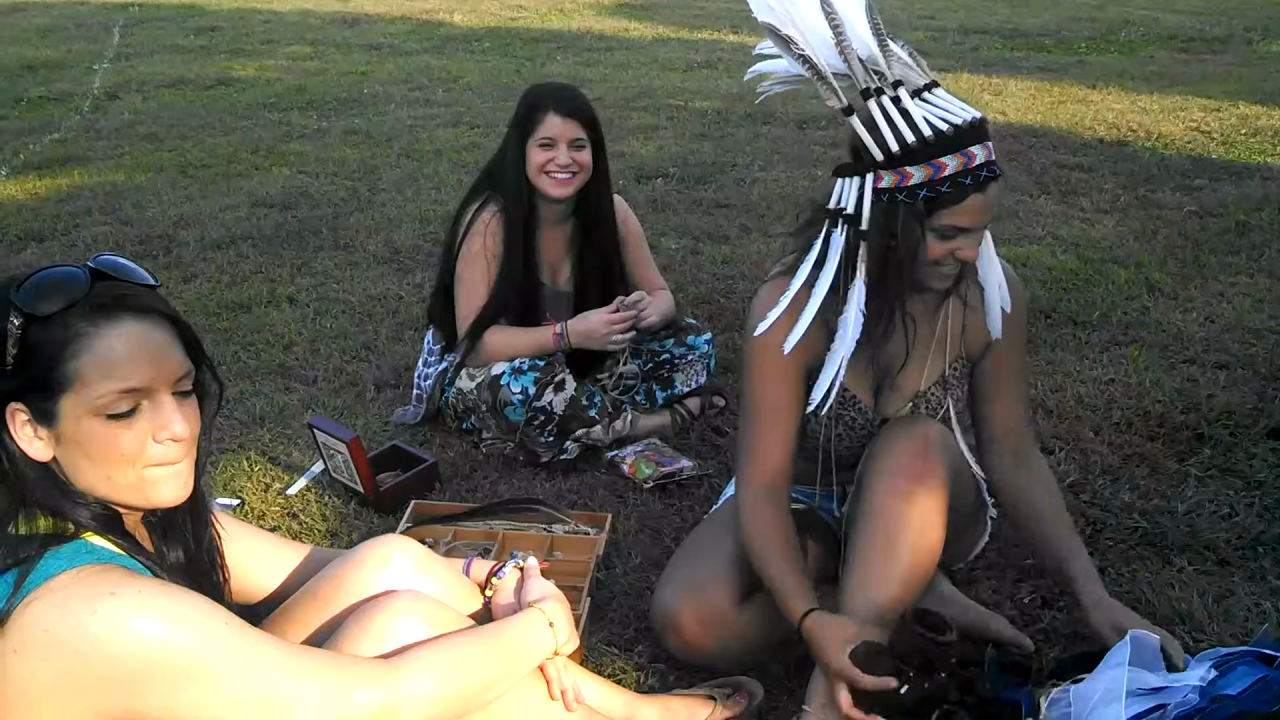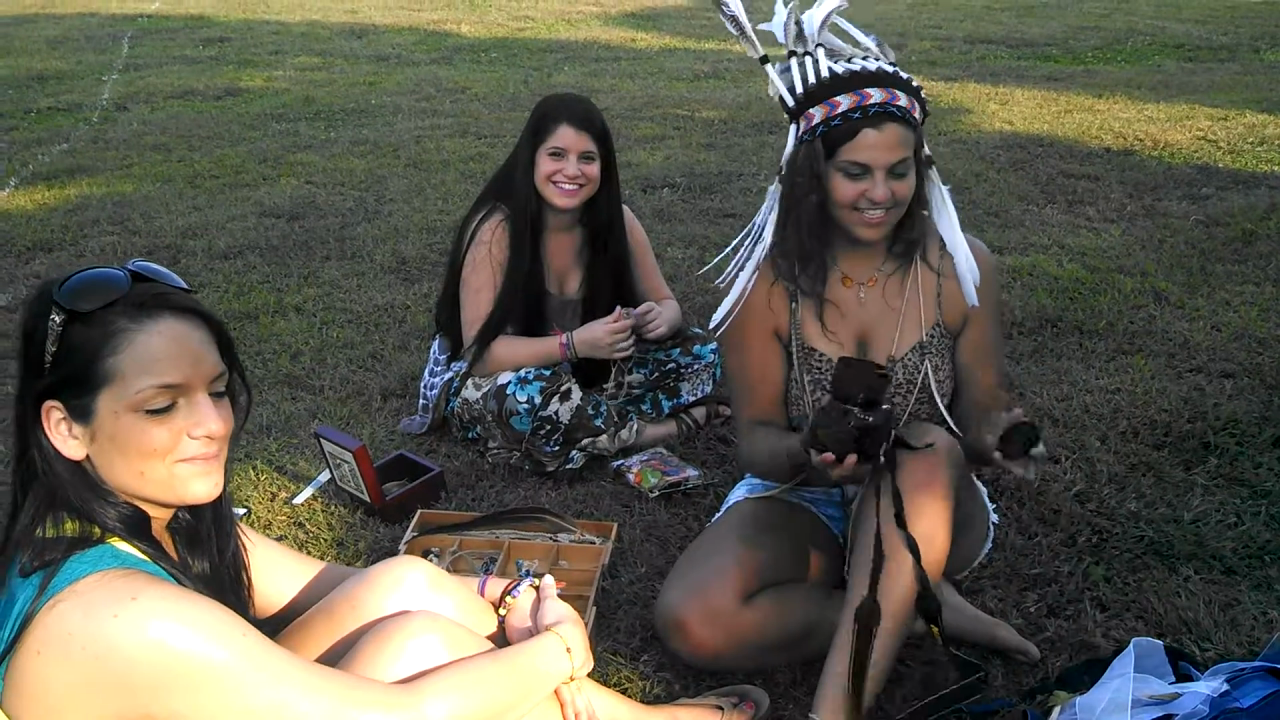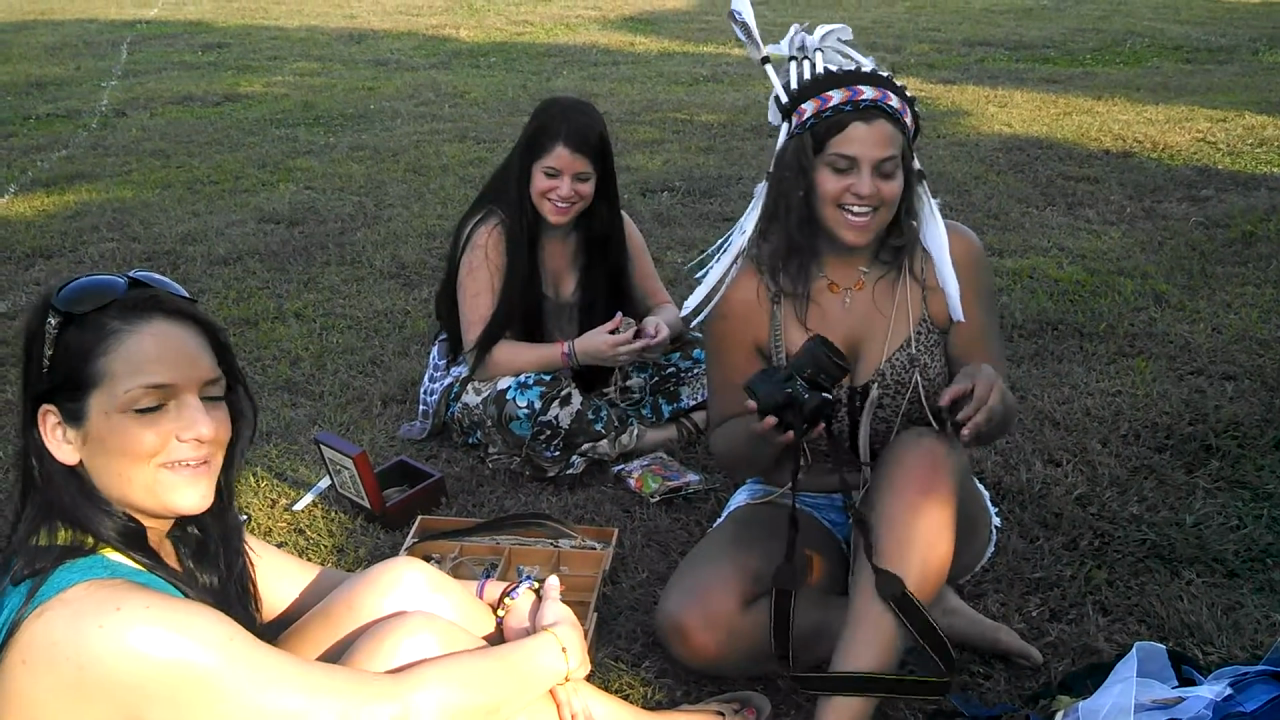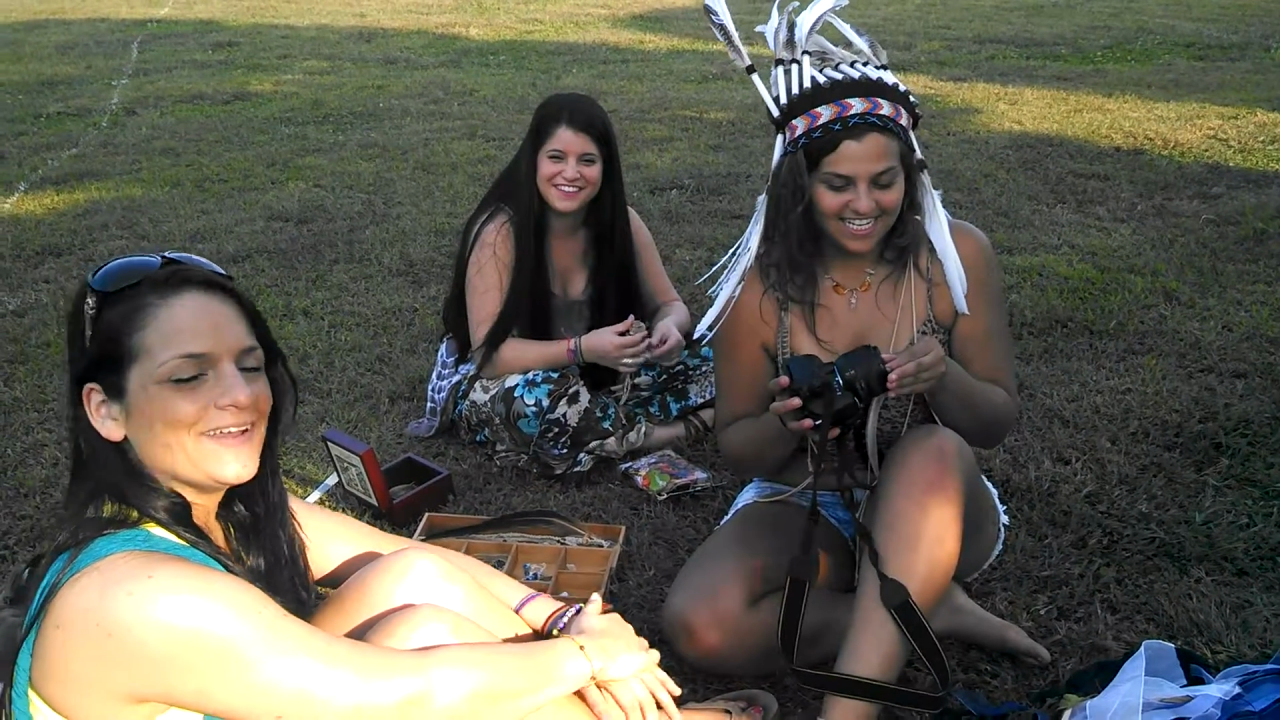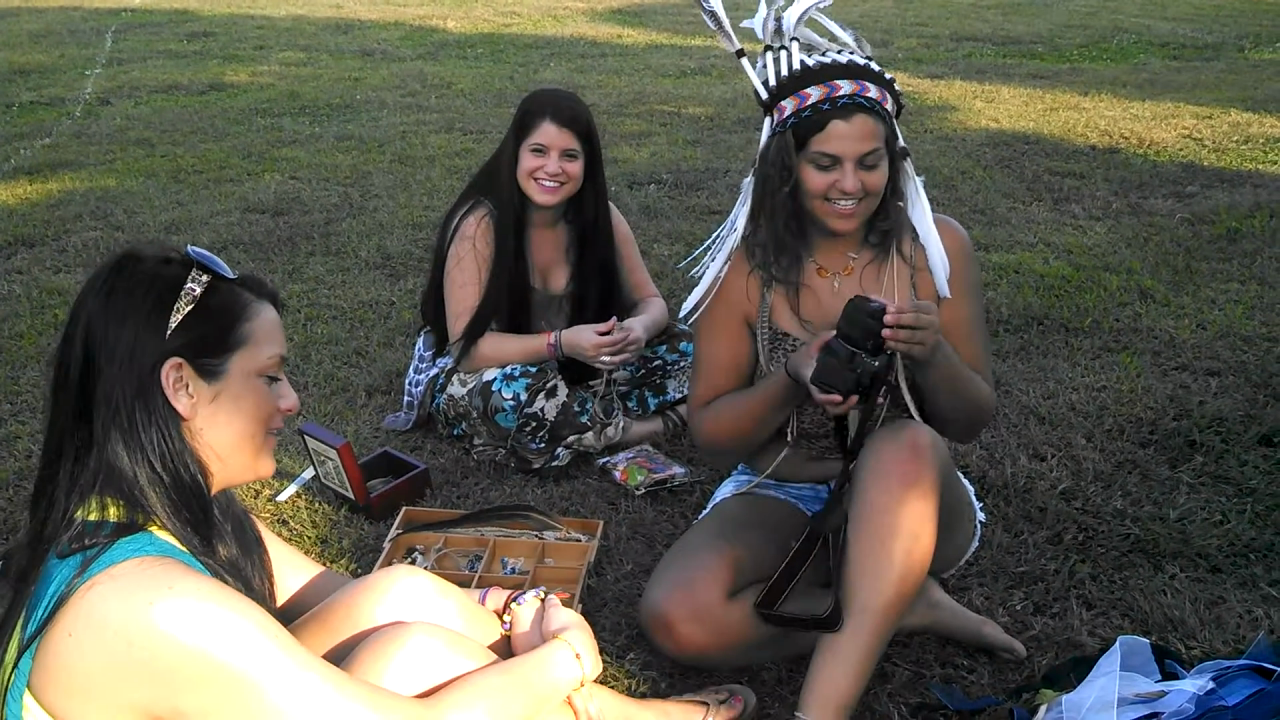
dt=1s
person 1, frame 1
left shoulder: (139, 512)
right shoulder: (94, 615)
left elbow: (343, 570)
left wrist: (494, 588)
right wrist: (542, 624)
left knee: (391, 563)
right knee: (401, 623)
person 1, frame 2
left shoulder: (161, 519)
right shoulder: (114, 617)
left elbow: (353, 588)
left wrist: (511, 602)
right wrist: (558, 651)
left knee: (406, 584)
right knee: (420, 643)
person 1, frame 3
left shoulder: (168, 529)
right shoulder: (98, 630)
left elbow: (344, 595)
left wrist: (497, 615)
right wrist: (552, 650)
left knee: (404, 585)
right knee: (412, 641)
person 1, frame 4
left shoulder: (235, 505)
right shoulder: (135, 598)
left elbow: (426, 566)
left wrist: (568, 618)
right wrist: (585, 653)
left knee: (413, 578)
right knee: (420, 631)
person 1, frame 5
left shoulder: (167, 511)
right shoulder: (150, 607)
left elbow: (366, 599)
left wrist: (515, 616)
right wrist: (565, 654)
left knee: (403, 595)
right knee: (413, 651)
person 2, frame 1
left shoulder: (988, 294)
right shoulder: (795, 303)
left elbow: (1015, 455)
right elbow: (758, 488)
left wrist: (1090, 593)
right wrist: (813, 624)
left hip: (923, 512)
right hip: (801, 503)
left knee: (916, 446)
right knee: (688, 622)
right ankle: (911, 598)
person 2, frame 2
left shoulder: (963, 267)
right shoulder: (766, 280)
left elbow: (983, 417)
right elbow: (754, 437)
left wrist: (1001, 436)
right wrist: (808, 455)
left hip: (921, 515)
right hip: (799, 505)
left knee: (928, 451)
right knee: (693, 623)
right ankle: (919, 608)
person 2, frame 3
left shoulder: (950, 256)
right shoulder: (751, 286)
left elbow: (997, 422)
right elbow: (729, 453)
left wrist: (988, 389)
right wrist: (765, 434)
left hip: (925, 517)
right hip: (798, 512)
left knee: (922, 454)
right knee: (691, 626)
right ankle: (922, 612)
person 2, frame 4
left shoulder: (957, 254)
right shoulder: (761, 283)
left elbow: (997, 423)
right elbow: (736, 448)
left wrist: (943, 378)
right wrist: (784, 426)
left hip: (931, 514)
right hip: (803, 510)
left knee: (933, 448)
right knee: (698, 624)
right ankle: (931, 612)
person 2, frame 5
left shoulder: (937, 246)
right shoulder: (746, 266)
left elbow: (972, 420)
right elbow: (710, 433)
left wrist: (934, 354)
right wrist: (790, 383)
left hip: (906, 506)
right hip: (780, 500)
left knee: (906, 444)
right knee: (675, 616)
right ankle: (905, 606)
person 3, frame 1
left shoulder: (610, 210)
right shoulder: (490, 219)
left elbow: (662, 296)
right elbow: (474, 342)
left wrist: (648, 311)
right wrist: (568, 334)
left hip: (574, 364)
right hip: (486, 375)
left knee: (694, 343)
right knee: (520, 391)
right ankle: (640, 420)
person 3, frame 2
left shoulder: (616, 219)
right shoulder: (497, 228)
left elbow: (667, 304)
right elbow: (480, 352)
left wrist: (658, 320)
right wrist: (574, 344)
left hip: (584, 371)
right hip: (492, 382)
left knee: (699, 351)
right knee: (529, 398)
right ankle: (664, 427)
person 3, frame 3
left shoulder: (612, 224)
right shoulder: (492, 232)
left elbow: (662, 307)
right elbow: (482, 355)
left wrist: (659, 328)
right wrist: (575, 353)
left hip: (585, 378)
right hip: (490, 386)
left knee: (694, 355)
right knee: (529, 404)
right ankle: (657, 434)
person 3, frame 4
left shoulder: (619, 220)
right shoulder: (501, 230)
left elbow: (670, 306)
right elbow: (489, 353)
left wrist: (668, 329)
right wrist: (581, 349)
left hip: (592, 376)
right hip: (500, 384)
left knee: (702, 355)
right knee: (536, 403)
right ankle: (672, 429)
person 3, frame 5
left shoulder: (600, 216)
right shoulder: (481, 223)
left elbow: (650, 302)
right elbow: (466, 347)
left wrist: (638, 328)
right wrist: (560, 344)
left hip: (570, 371)
right hip: (478, 378)
left knee: (682, 347)
right knee: (515, 397)
right ankle: (651, 425)
